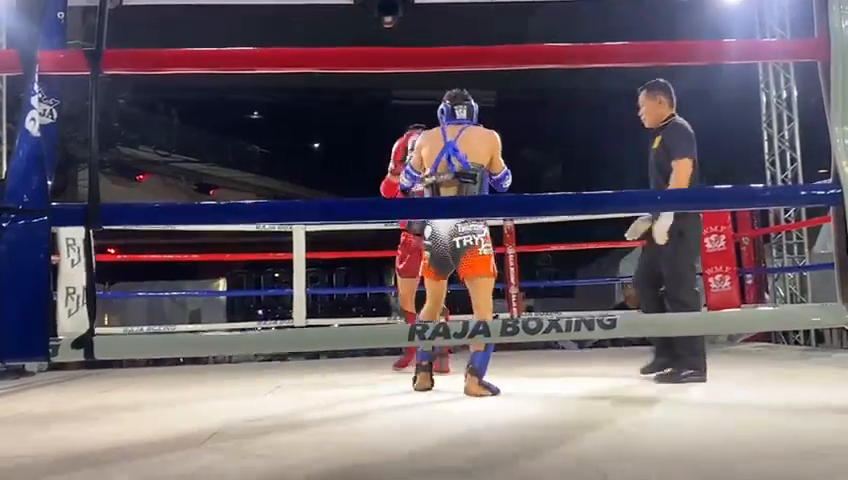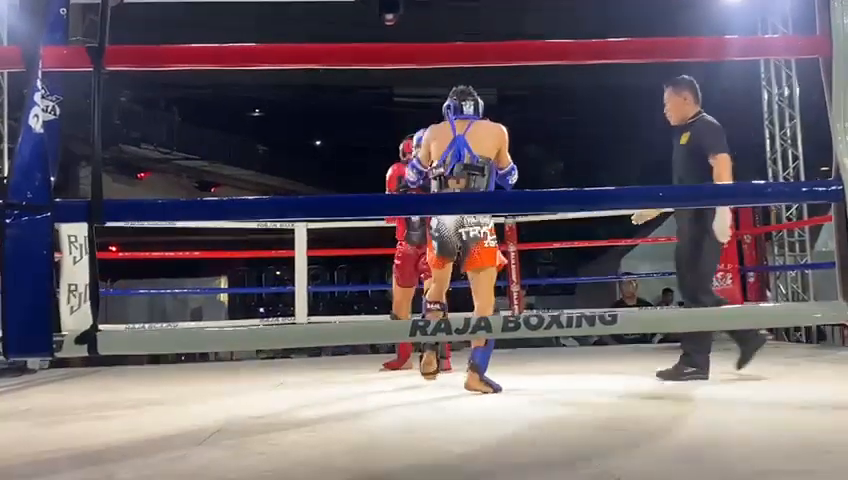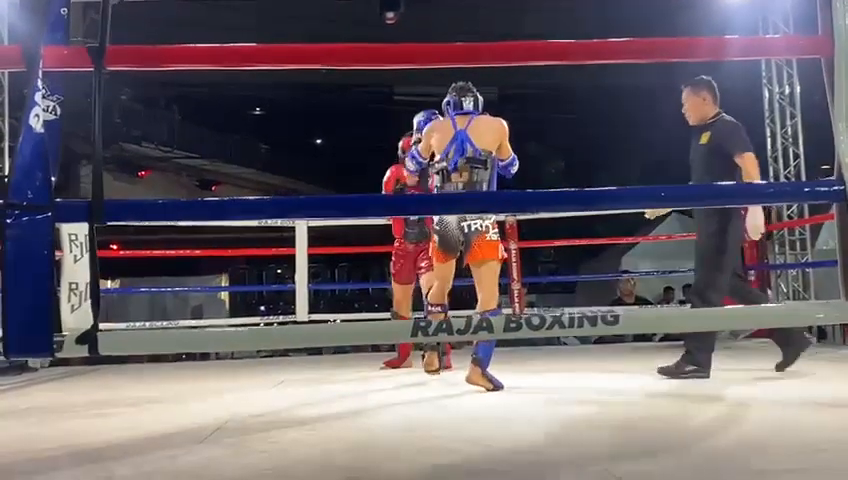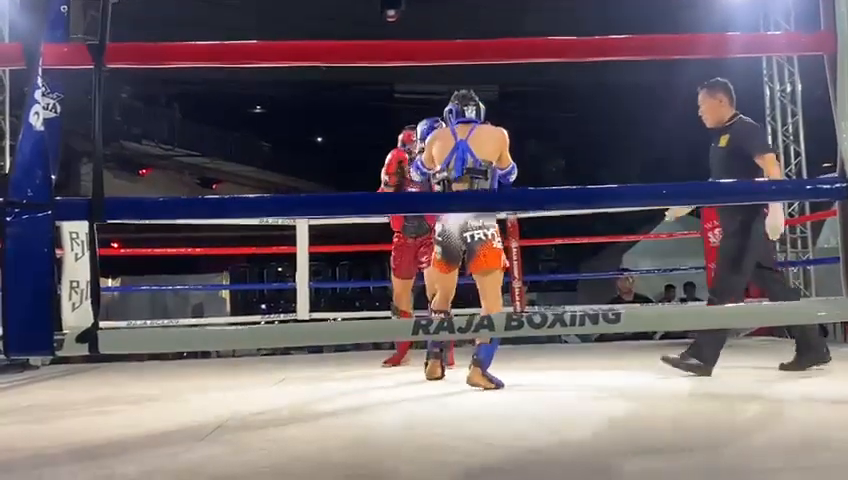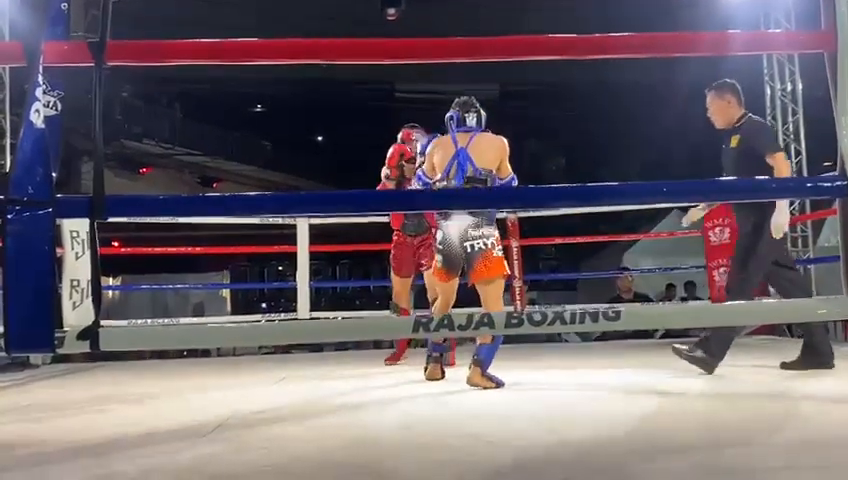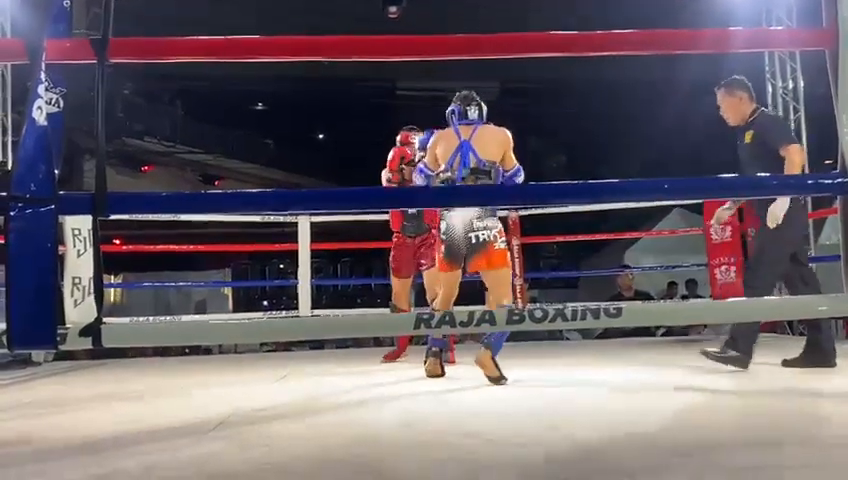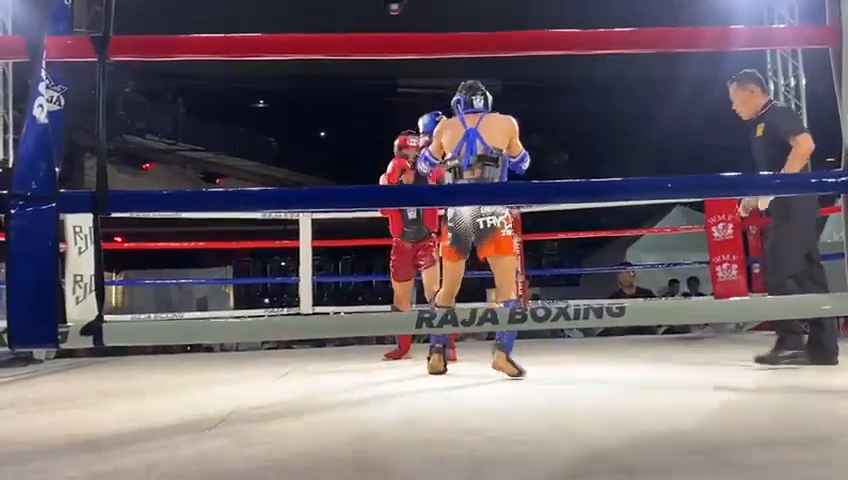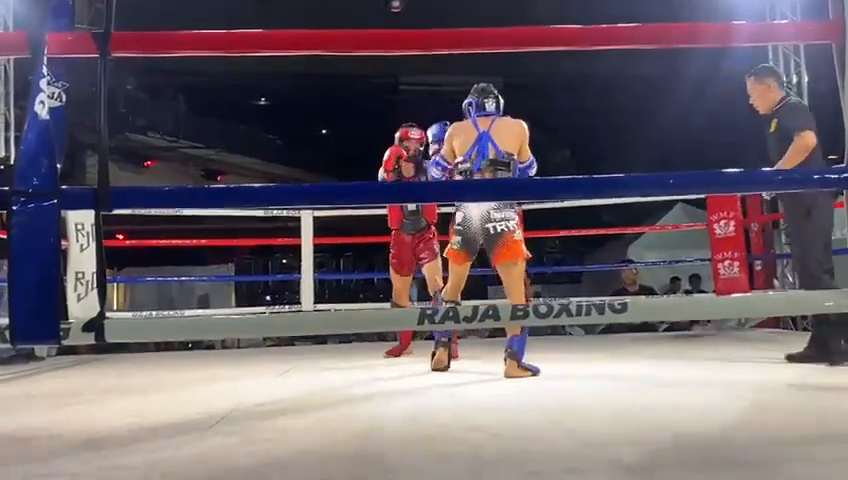
dt=0.1s
person 1, frame 1
left shoulder: (426, 139)
right shoulder: (488, 138)
left elbow: (407, 182)
right elbow: (502, 182)
left hip: (435, 229)
right hip: (470, 229)
left knee: (432, 304)
right knee: (483, 309)
left ankle: (423, 373)
right ankle: (475, 377)
person 1, frame 2
left shoulder: (434, 133)
right shoulder: (496, 131)
left elbow: (413, 175)
right elbow: (509, 177)
left hip: (442, 221)
right hip: (476, 222)
left knee: (438, 287)
right knee: (484, 301)
left ankle: (430, 354)
right ankle: (476, 373)
person 1, frame 3
left shoulder: (435, 127)
right shoulder: (496, 125)
left elbow: (413, 166)
right elbow: (509, 168)
left wrist: (422, 135)
left hip: (444, 216)
right hip: (478, 216)
left knee: (441, 286)
right knee: (488, 295)
left ankle: (432, 352)
right ankle: (479, 367)
person 1, frame 4
left shoulder: (437, 137)
right shoulder: (497, 135)
left elbow: (419, 176)
right elbow: (508, 176)
left wrist: (423, 147)
left hip: (446, 224)
right hip: (480, 225)
left knee: (443, 295)
right knee: (493, 304)
left ankle: (434, 361)
right ankle: (479, 368)
person 1, frame 5
left shoulder: (437, 146)
right shoulder: (497, 143)
left elbow: (420, 185)
right elbow: (508, 185)
left wrist: (423, 155)
left hip: (447, 231)
right hip: (481, 232)
left knee: (444, 301)
right knee: (494, 307)
left ankle: (434, 364)
right ankle: (479, 368)
person 1, frame 6
left shoulder: (440, 138)
right shoulder: (500, 135)
left elbow: (421, 178)
right elbow: (515, 177)
left wrist: (425, 151)
left hip: (450, 223)
right hip: (484, 223)
left knee: (446, 294)
right knee: (502, 297)
left ankle: (433, 359)
right ankle: (488, 352)
person 1, frame 7
left shoulder: (446, 127)
right shoulder: (506, 123)
left elbow: (425, 166)
right elbow: (521, 165)
left wrist: (428, 139)
left hip: (456, 212)
right hip: (491, 211)
left knee: (449, 287)
right knee: (507, 288)
left ankle: (436, 355)
right ankle: (503, 353)
person 1, frame 8
left shoulder: (456, 130)
right shoulder: (517, 127)
left elbow: (437, 174)
right elbow: (528, 170)
left hip: (465, 215)
right hip: (502, 215)
left knee: (453, 288)
right knee: (516, 293)
left ankle: (440, 350)
right ankle: (514, 360)
person 2, frame 1
left shoulder: (678, 130)
right shoulder: (663, 134)
left elbow: (682, 172)
left wrist: (665, 215)
right wrist: (648, 219)
left hip: (678, 223)
right hip: (666, 224)
left knee: (679, 292)
right knee: (646, 283)
left ankle: (691, 364)
right ankle: (669, 352)
person 2, frame 2
left shoulder: (706, 126)
right shoulder: (684, 132)
left elbow: (722, 166)
left wrist: (722, 210)
right wrist: (654, 208)
left hip: (704, 218)
right hip: (691, 219)
left knee: (695, 289)
right knee: (694, 288)
left ankle: (695, 363)
right ankle: (747, 336)
person 2, frame 3
left shoulder: (727, 127)
right shoulder: (702, 133)
left elbow: (749, 164)
left wrist: (754, 208)
left hip: (724, 219)
right hip: (711, 219)
left knee: (706, 289)
right knee: (738, 286)
left ankle: (696, 360)
right ankle: (791, 336)
person 2, frame 4
left shoulder: (745, 128)
right shoulder: (720, 137)
left elbow: (770, 165)
right elbow: (717, 183)
left wrist: (775, 207)
right wrist: (687, 205)
left hip: (750, 221)
right hip: (736, 222)
left knee: (725, 288)
right knee: (773, 285)
left ankle: (702, 356)
right ankle: (813, 346)
person 2, frame 5
left shoulder: (756, 127)
right shoulder: (732, 137)
left elbow: (781, 164)
left wrist: (782, 207)
right wrist: (703, 208)
left hip: (764, 219)
right hip: (753, 220)
left knee: (740, 285)
right knee: (789, 284)
left ankle: (709, 351)
right ankle: (818, 350)
person 2, frame 6
left shoulder: (768, 122)
right shoulder: (747, 132)
left elbow: (796, 155)
left wrist: (782, 199)
right wrist: (730, 207)
left hip: (781, 213)
right hip: (772, 214)
left knee: (757, 277)
right knee: (799, 278)
left ankle: (738, 348)
right ankle: (821, 348)
person 2, frame 7
left shoulder: (779, 114)
right shoulder: (760, 124)
left elbow: (804, 145)
right wrist: (755, 196)
left hip: (795, 205)
right hip: (789, 207)
left knee: (777, 271)
right knee: (808, 275)
left ankle: (790, 342)
right ankle: (823, 346)
person 2, frame 8
left shoulder: (792, 108)
right shoulder: (779, 117)
left elbow: (807, 140)
left wrist: (774, 173)
left hip: (809, 200)
right hip: (800, 202)
left knee: (814, 269)
right knee: (810, 271)
person 3, frame 1
right shoulder: (402, 170)
right elbow: (388, 193)
right wrist: (395, 166)
right hip: (410, 239)
right knee: (405, 298)
left ankle: (442, 354)
right ankle: (410, 350)
person 3, frame 2
right shoulder: (398, 183)
right elbow: (391, 216)
right wrist: (392, 188)
right hip: (406, 249)
right knee: (399, 305)
left ankle: (443, 355)
right ankle: (404, 356)
person 3, frame 3
left shoulder: (432, 177)
right shoulder: (395, 180)
right wrist: (388, 192)
left hip: (428, 243)
right hip: (404, 246)
left knee: (430, 293)
right knee: (400, 303)
left ankle: (443, 352)
right ankle: (403, 355)
person 3, frame 4
right shoulder: (391, 172)
right wrist: (389, 179)
left hip: (427, 238)
right hip: (402, 241)
left knee: (434, 289)
right knee: (400, 298)
left ankle: (445, 347)
right ankle: (402, 350)
person 3, frame 5
right shoulder: (391, 169)
right wrist: (391, 171)
left hip: (427, 237)
right hip: (402, 239)
left knee: (435, 291)
right knee: (399, 295)
left ankle: (447, 347)
right ankle: (401, 347)
person 3, frame 6
right shoulder: (391, 173)
right wrist: (392, 172)
left hip: (427, 238)
right hip: (402, 241)
left knee: (434, 290)
right knee: (399, 295)
left ankle: (446, 346)
right ankle: (401, 346)
person 3, frame 7
left shoulder: (428, 174)
right shoulder: (387, 178)
right elbow: (385, 210)
left wrist: (440, 180)
right wrist: (391, 183)
left hip: (426, 241)
right hip: (402, 244)
left knee: (432, 290)
right knee: (400, 298)
right ankle: (404, 346)
person 3, frame 8
right shoulder: (387, 170)
right wrist: (390, 167)
left hip: (426, 234)
right hip: (401, 237)
left knee: (436, 285)
right knee: (399, 293)
right ankle: (405, 342)
